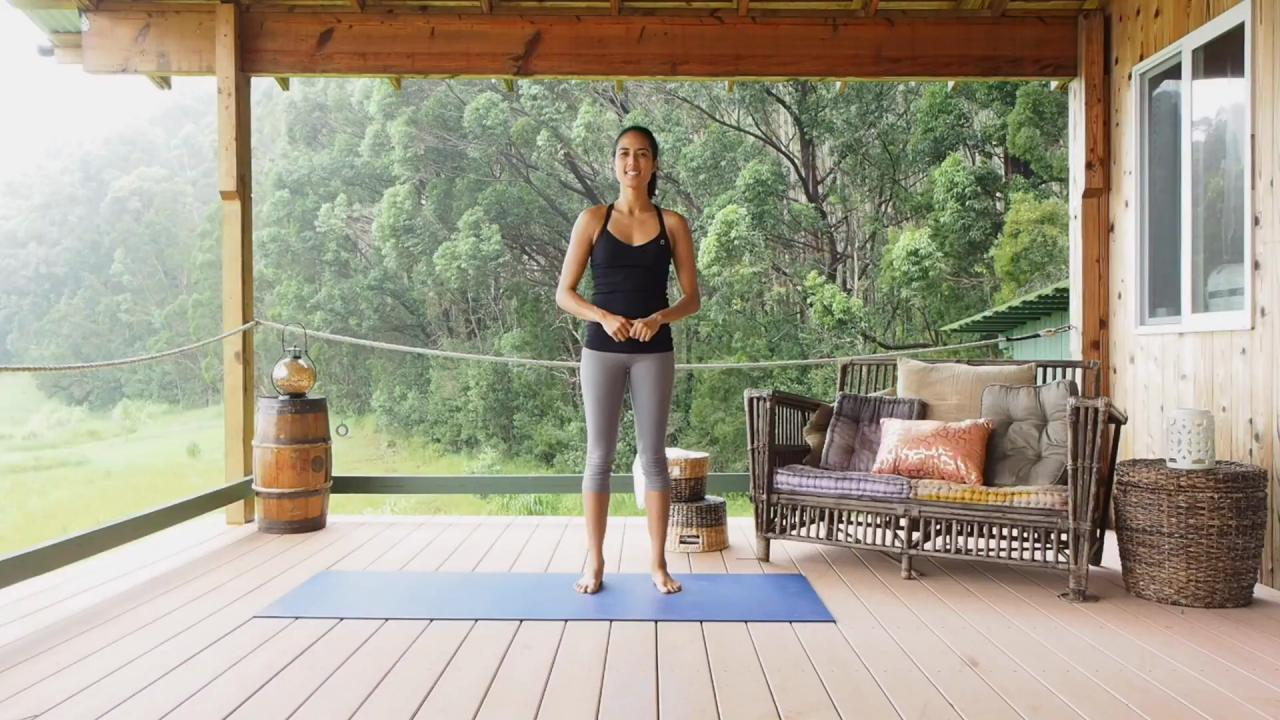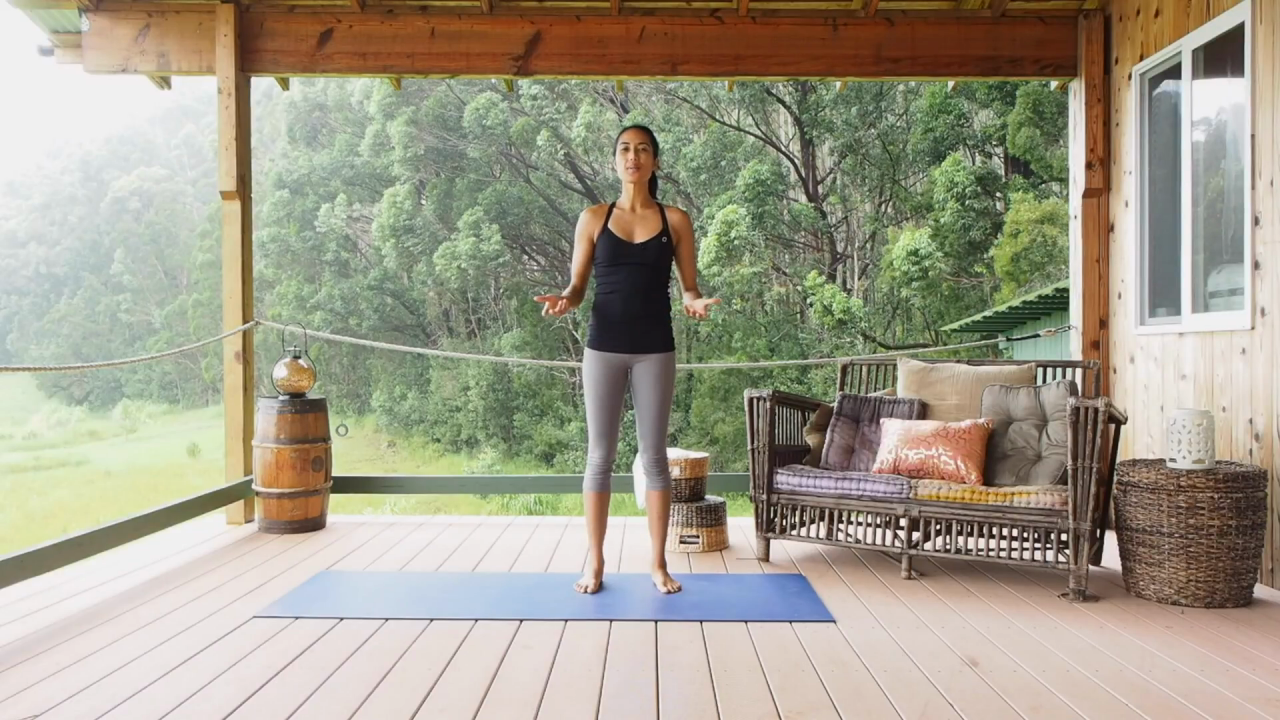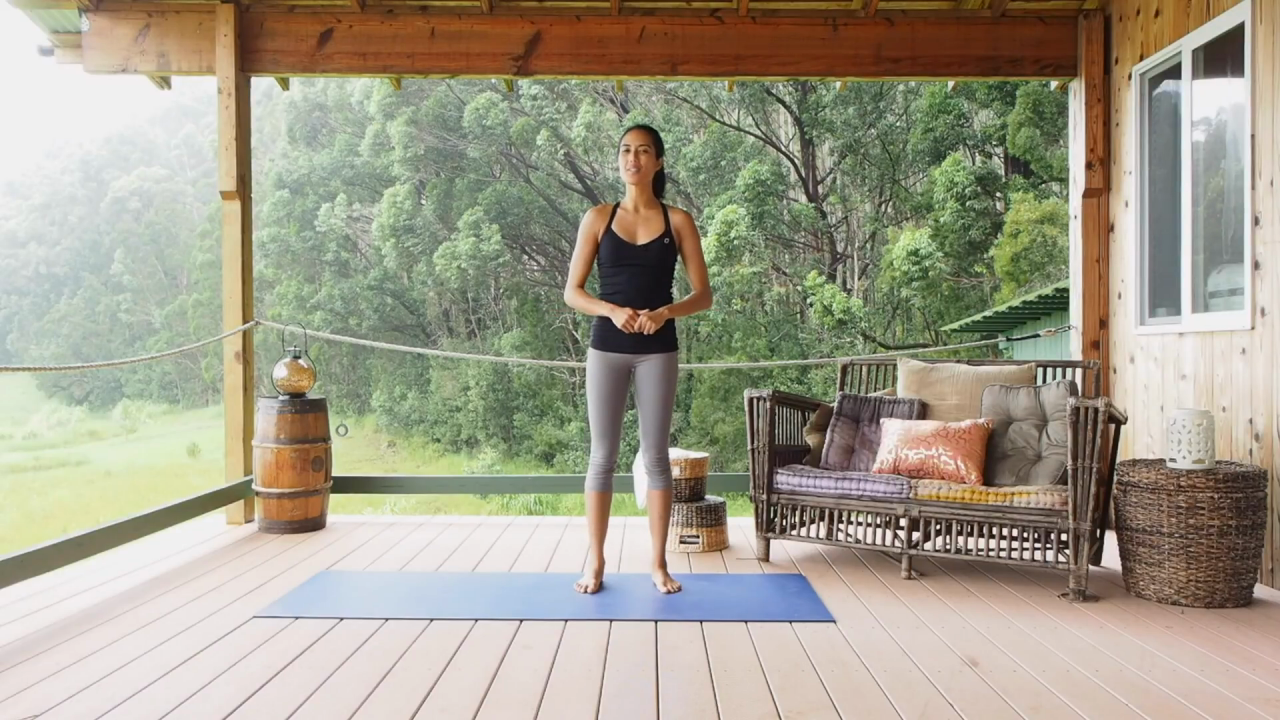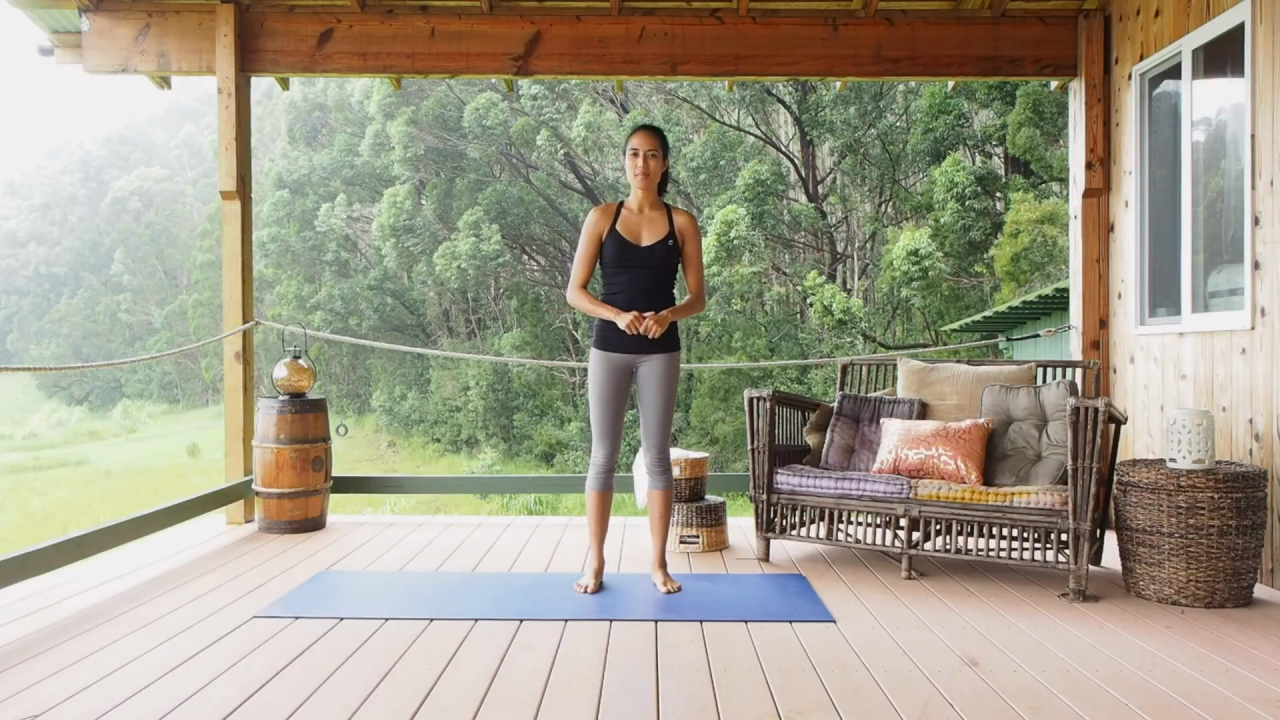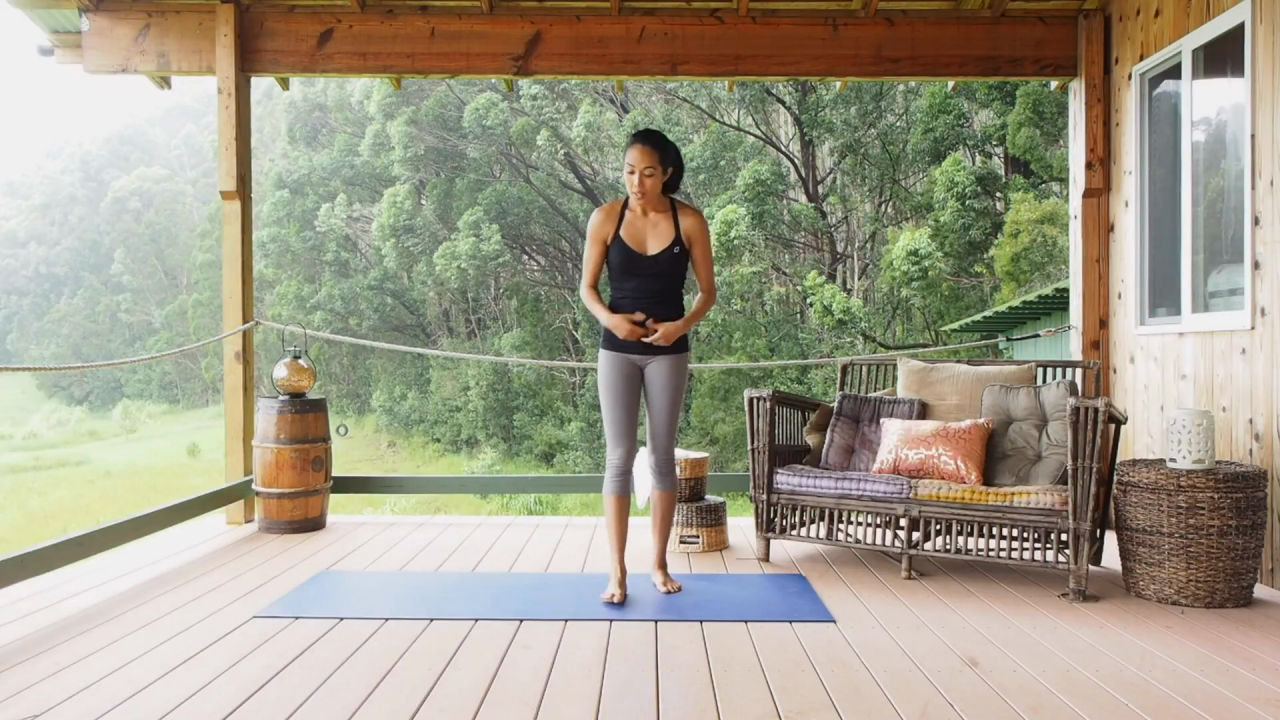
dt=1s
person 1, frame 1
left shoulder: (672, 224)
right shoulder: (592, 220)
left elbow: (692, 297)
right elbow: (564, 293)
left wrist: (658, 319)
right wrist: (603, 317)
left hip: (654, 352)
right hip: (602, 350)
left knee: (653, 457)
right knee: (599, 456)
left ankle: (658, 563)
right ankle: (595, 560)
person 1, frame 2
left shoulder: (675, 220)
right shoulder: (593, 218)
left elbow: (689, 287)
right elbow: (578, 285)
left wrist: (695, 303)
right wrist: (563, 301)
left hip: (655, 350)
right hip: (603, 348)
left knee: (653, 456)
right knee: (600, 456)
left ankle: (658, 563)
right ankle: (594, 561)
person 1, frame 3
left shoulder: (678, 221)
right shoulder: (598, 218)
left elbow: (703, 294)
right elbow: (572, 291)
left wrist: (664, 312)
right wrist: (612, 310)
left hip: (657, 351)
right hip: (606, 348)
left knee: (655, 457)
right knee: (602, 456)
left ankle: (658, 563)
right ankle: (595, 561)
person 1, frame 4
left shoulder: (682, 222)
right shoulder: (602, 218)
left elbow: (697, 296)
right elbow: (574, 291)
left wrist: (667, 316)
right wrist: (617, 315)
left hip: (660, 351)
right hip: (610, 348)
left knee: (657, 456)
right knee: (604, 455)
left ankle: (658, 563)
right ankle: (595, 561)
person 1, frame 5
left shoulder: (689, 221)
right shoulder: (604, 218)
left elbow: (707, 291)
right elbow: (588, 284)
left wrist: (682, 325)
right wrist: (605, 315)
left hip: (667, 351)
right hip: (617, 350)
left knee: (661, 456)
right knee: (619, 457)
left ankle: (659, 562)
right ankle: (618, 570)
